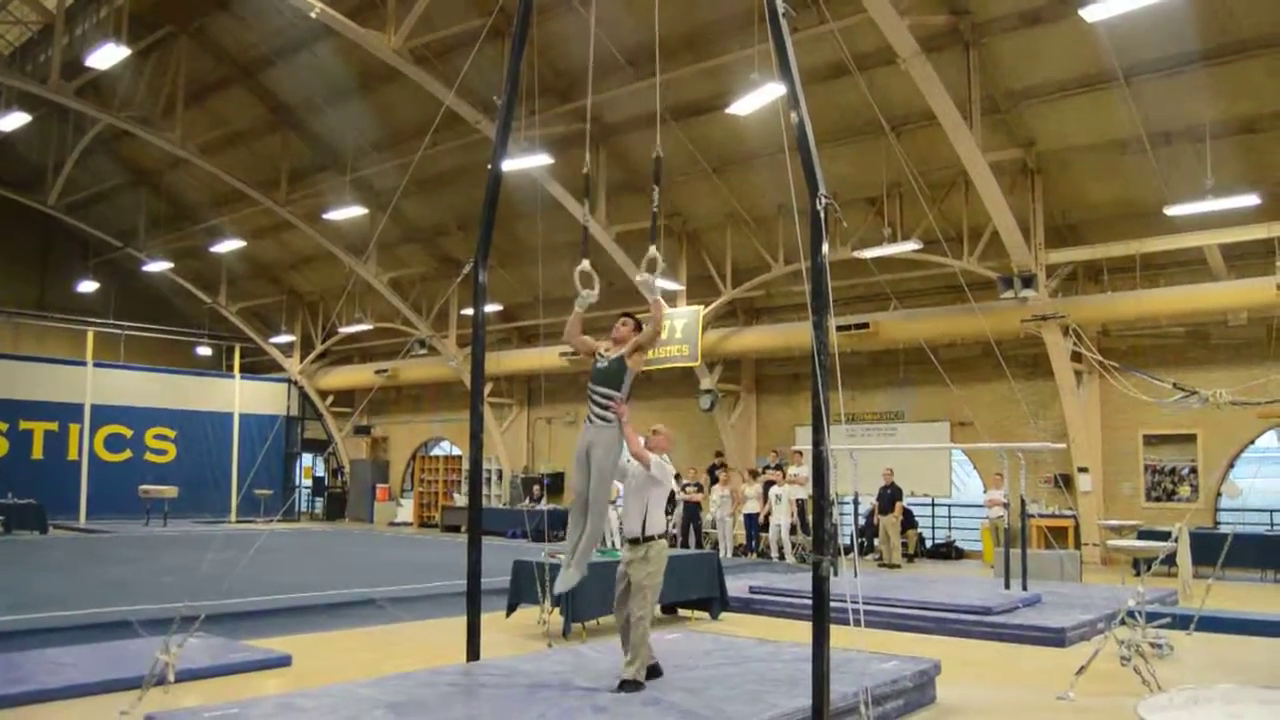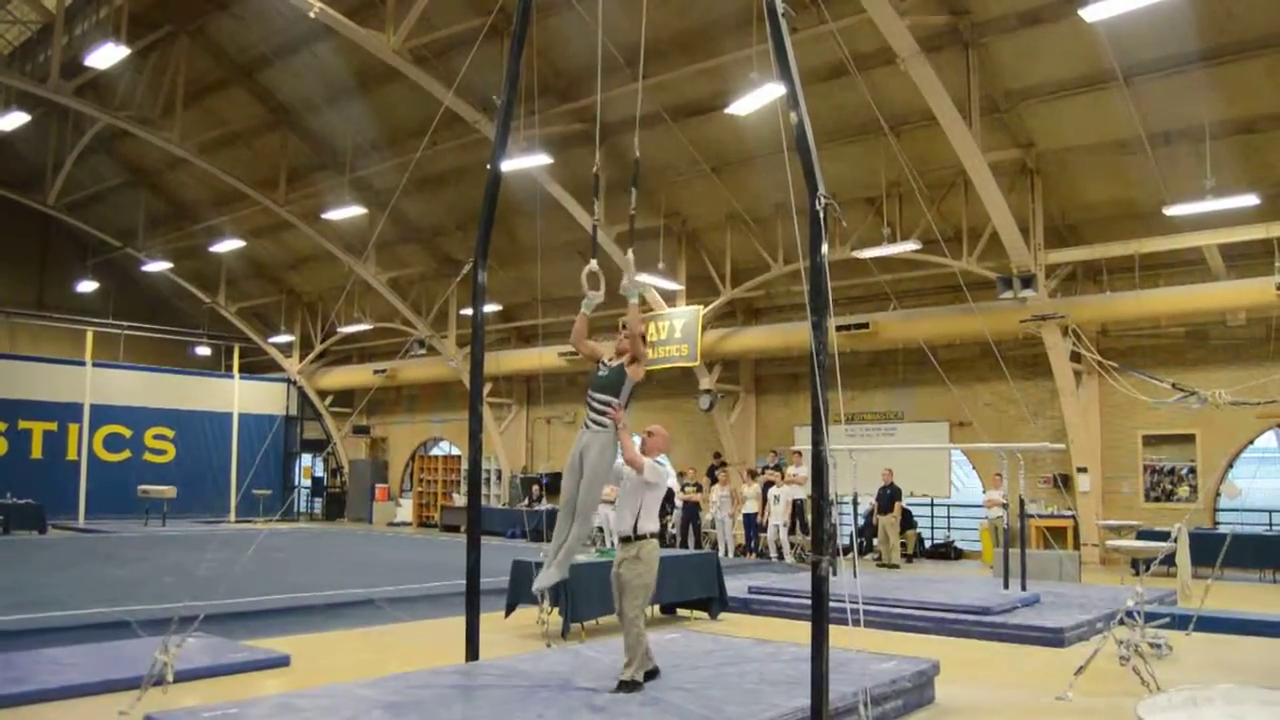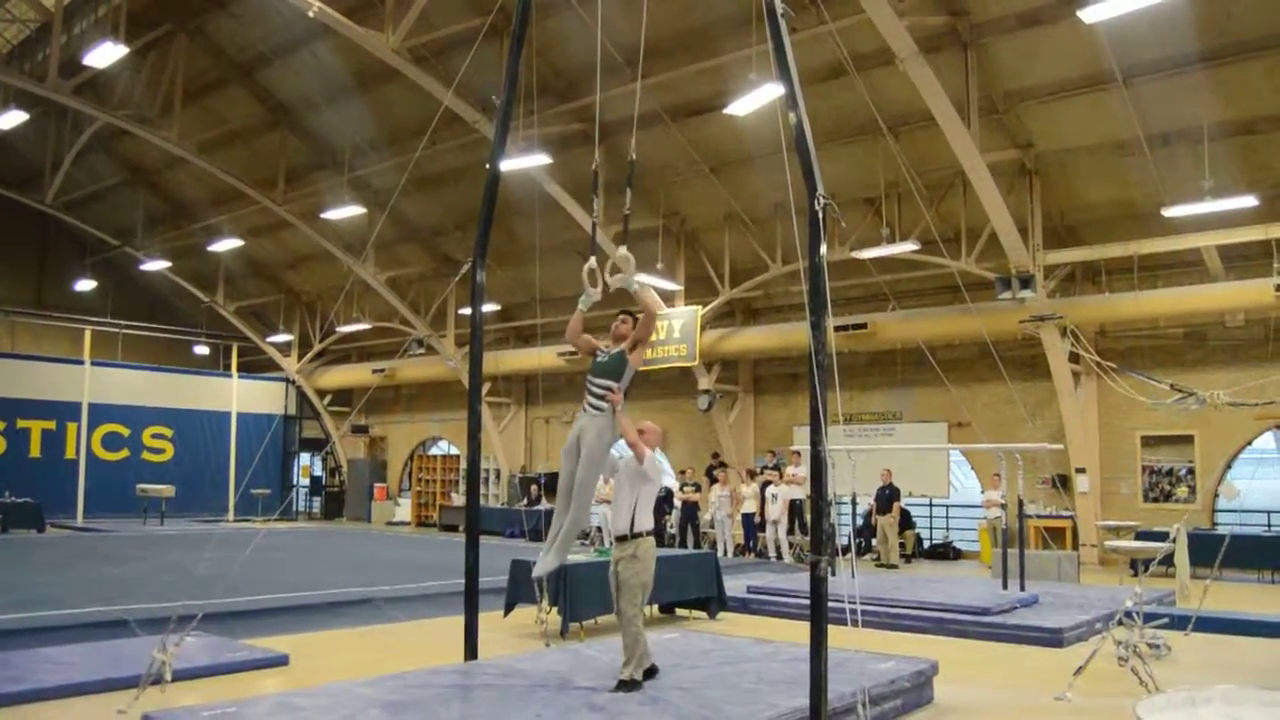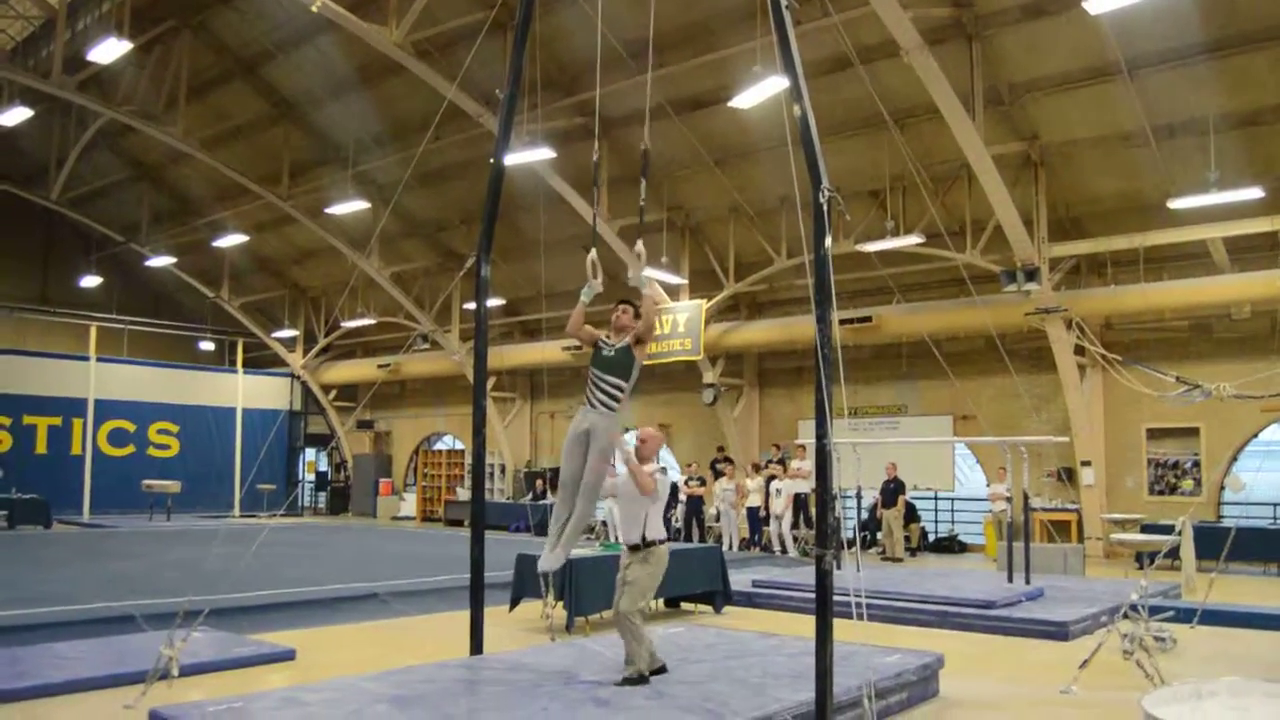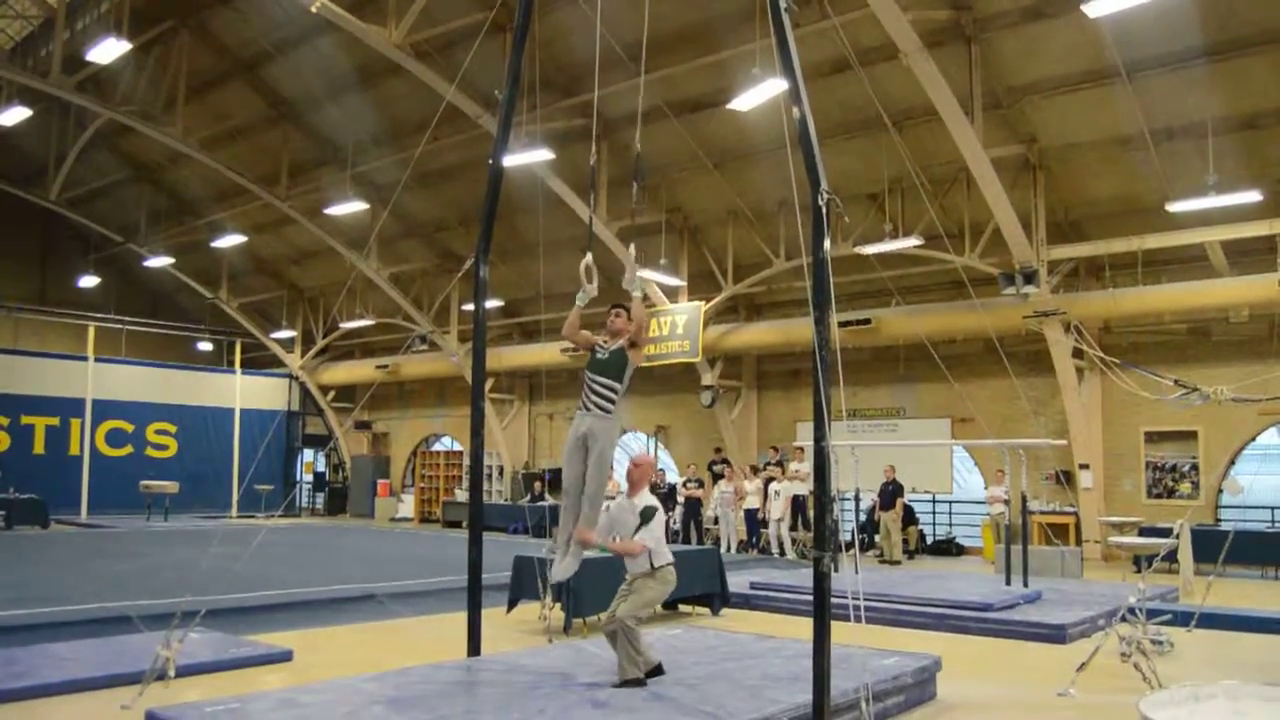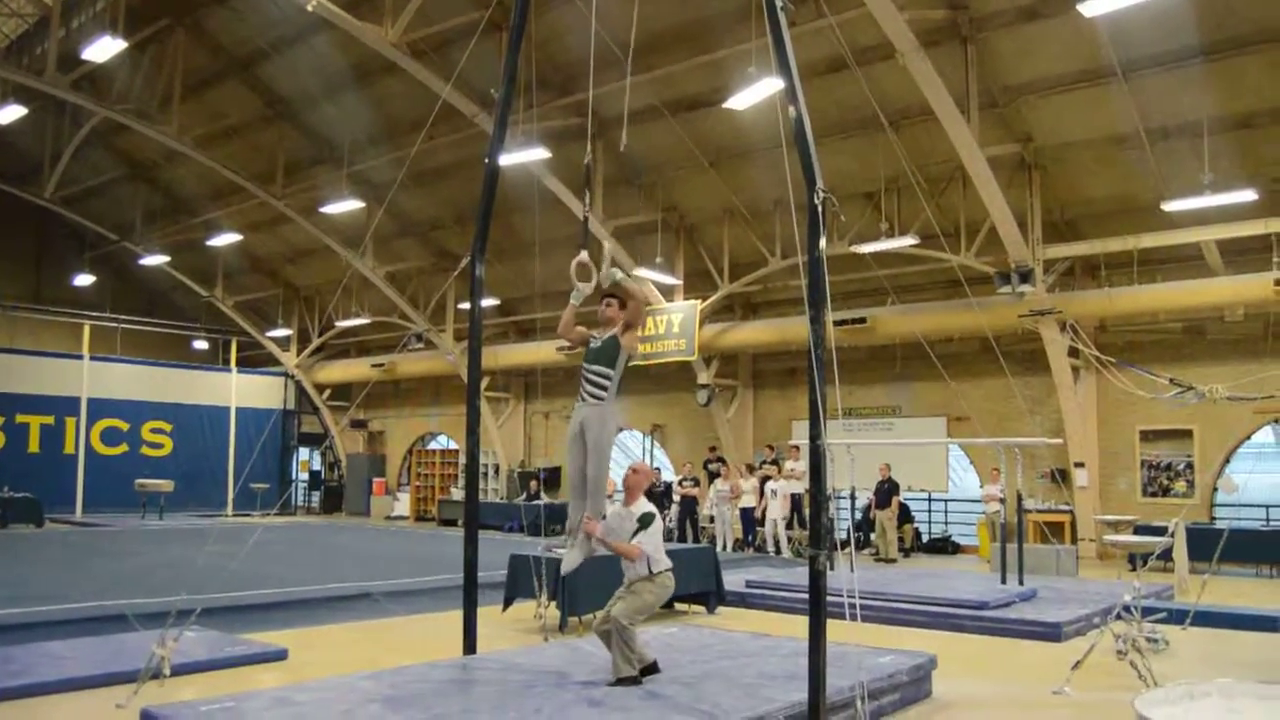
dt=0.2s
person 1, frame 1
left shoulder: (634, 351)
right shoulder: (598, 349)
left elbow: (657, 327)
right elbow: (570, 336)
left wrist: (652, 292)
right wrist: (581, 304)
left hip: (608, 433)
right hip: (587, 431)
left knee: (597, 503)
right knee: (578, 502)
left ankle: (578, 564)
right ankle: (568, 563)
person 1, frame 2
left shoulder: (635, 362)
right shoulder: (602, 357)
left elbow: (636, 332)
right elbow: (576, 340)
left wrist: (633, 297)
right wrist: (587, 306)
left hip: (604, 439)
right hip: (584, 436)
left knee: (585, 508)
right knee: (567, 505)
left ankle: (560, 565)
right ankle: (550, 562)
person 1, frame 3
left shoulder: (634, 347)
right shoulder: (599, 348)
left elbow: (651, 312)
right elbow: (572, 337)
left wrist: (631, 283)
right wrist: (585, 303)
left hip: (603, 422)
right hip: (580, 421)
left knee: (583, 490)
right knee: (565, 489)
left ankle: (559, 549)
right ankle: (549, 547)
person 1, frame 4
left shoulder: (638, 340)
right shoulder: (599, 338)
left elbow: (650, 317)
right elbow: (571, 329)
left wrist: (643, 285)
right wrist: (586, 296)
left hip: (607, 421)
right hip: (583, 416)
left knee: (589, 488)
right knee: (567, 483)
left ankle: (563, 547)
right ankle: (552, 544)
person 1, frame 5
left shoulder: (632, 344)
right shoulder: (596, 343)
left elbow: (641, 325)
right elbow: (568, 333)
left wrist: (635, 290)
right wrist: (581, 301)
left hip: (605, 424)
right hip: (580, 420)
left knee: (592, 492)
right knee: (570, 489)
left ankle: (575, 552)
right ankle: (562, 550)
person 1, frame 6
left shoulder: (626, 331)
right shoulder: (591, 336)
left elbow: (639, 300)
right elbow: (563, 331)
left wrist: (618, 278)
right wrist: (576, 299)
left hip: (603, 412)
right hip: (579, 411)
left knee: (595, 480)
right knee: (576, 482)
left ankle: (585, 541)
right ankle: (572, 540)
person 2, frame 1
left shoulder: (662, 469)
right shoulder: (632, 469)
left elbow: (637, 451)
left wrist: (624, 420)
left hip: (651, 548)
right hip: (630, 546)
left knee: (639, 613)
right knee: (623, 610)
left ankle: (633, 675)
right ankle: (648, 663)
person 2, frame 2
left shoulder: (657, 472)
right shoulder: (628, 472)
left elbow: (630, 457)
left wrist: (621, 425)
left hip: (642, 548)
right hip: (624, 547)
left knee: (633, 614)
right knee: (625, 614)
left ankle: (633, 676)
right ankle: (646, 666)
person 2, frame 3
left shoulder: (652, 467)
right shoulder: (624, 465)
left elbow: (631, 440)
left wrist: (619, 409)
left hip: (638, 546)
right hip: (621, 546)
left knee: (631, 612)
right knee: (623, 612)
left ankle: (632, 675)
right ankle: (644, 664)
person 2, frame 4
left shoulder: (657, 475)
right shoulder: (624, 478)
left elbow: (646, 488)
left wrist: (626, 453)
left hip: (651, 554)
right hip: (630, 552)
left knee: (629, 609)
right knee: (621, 611)
left ankle: (637, 670)
right ankle: (652, 663)
person 2, frame 5
left shoulder: (650, 509)
right shoulder: (618, 506)
left elbow: (635, 549)
right elbow: (598, 535)
left wrist: (597, 542)
left hip: (658, 575)
right hip: (635, 575)
left knee: (626, 617)
right knee: (610, 623)
left ankle: (633, 675)
right ankle: (649, 665)
person 2, frame 6
left shoulder: (648, 515)
right shoulder: (616, 513)
left elbow: (632, 553)
right elbow: (598, 542)
left wrist: (599, 536)
right wrist: (584, 532)
left hip: (657, 581)
right hip: (633, 582)
left knee: (621, 616)
right knee: (602, 625)
left ankle: (628, 673)
right ankle: (644, 663)
